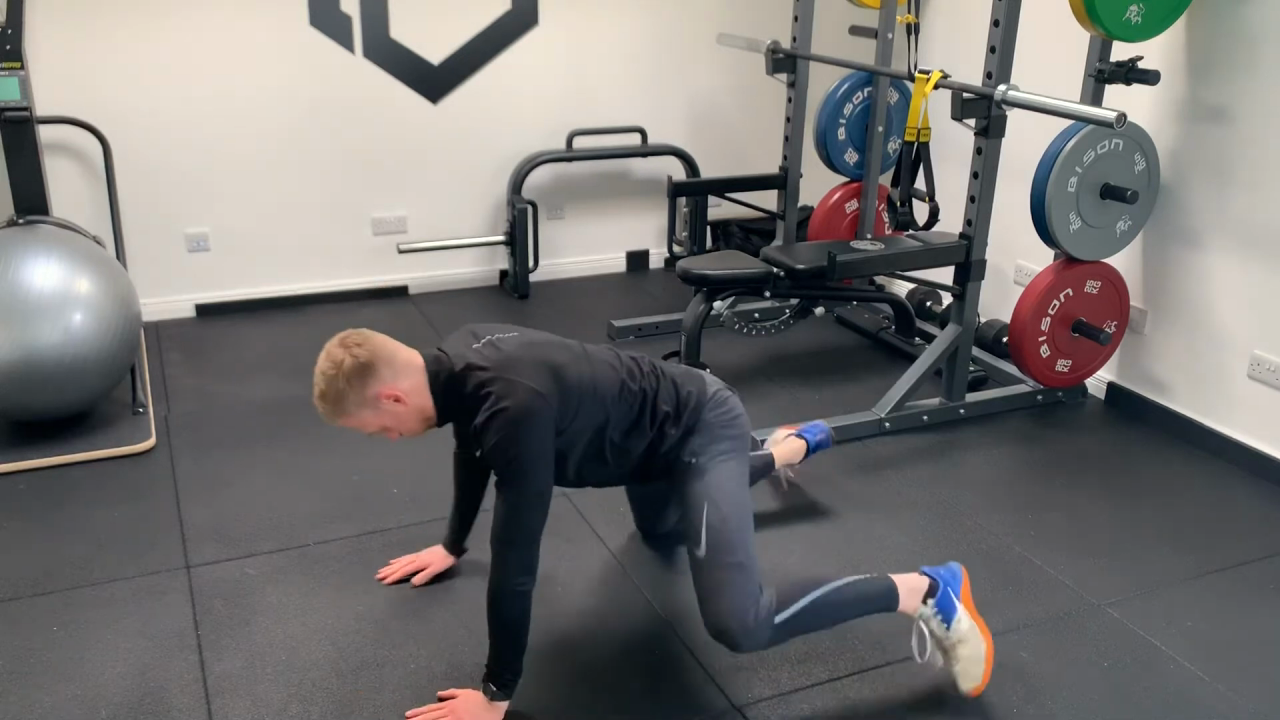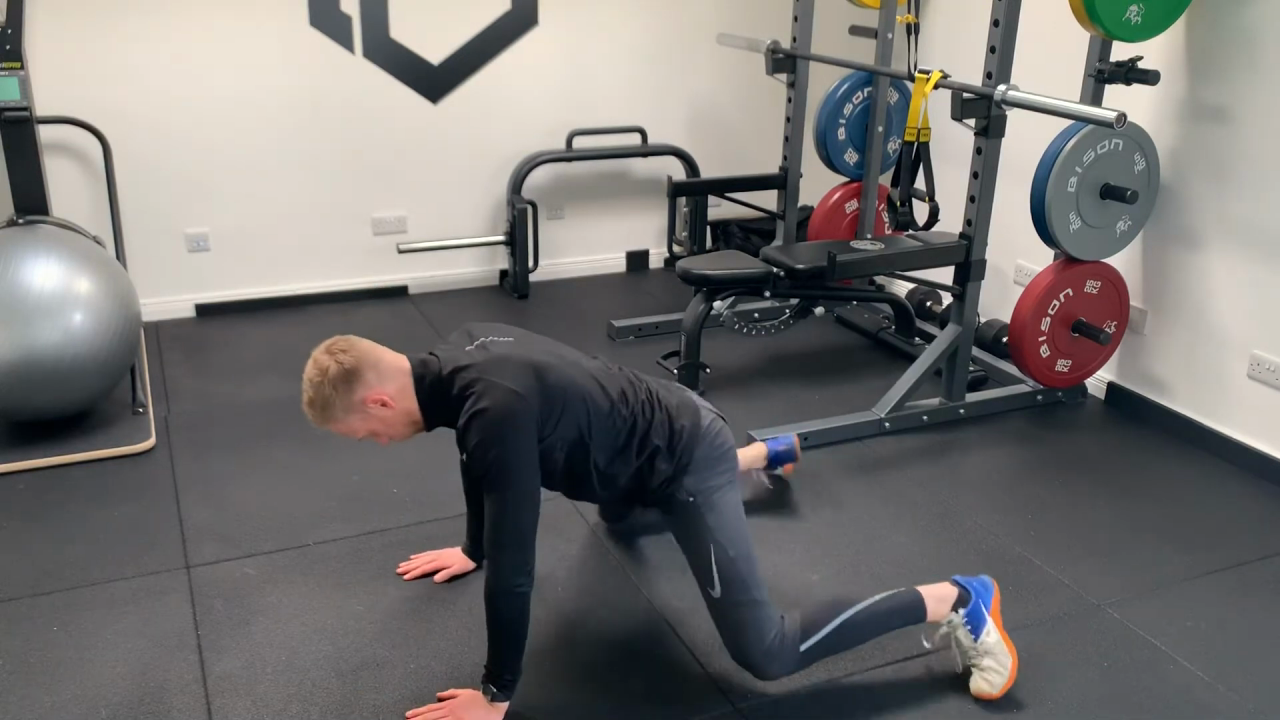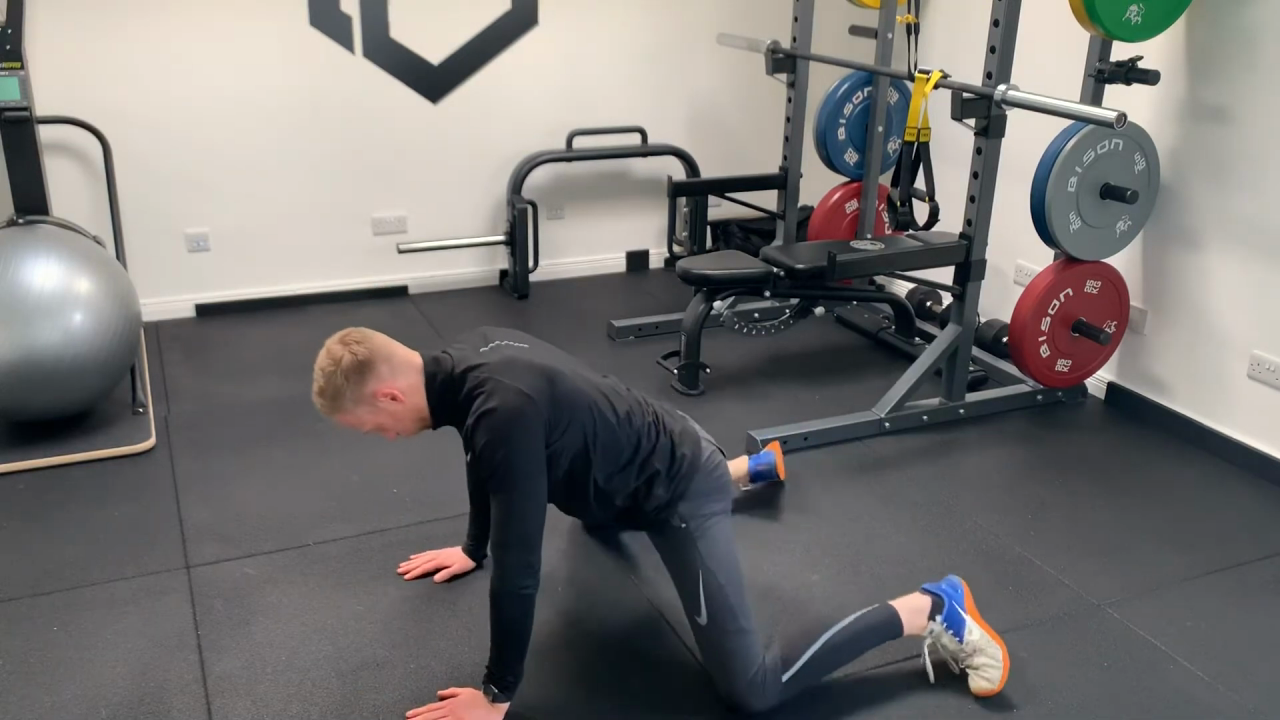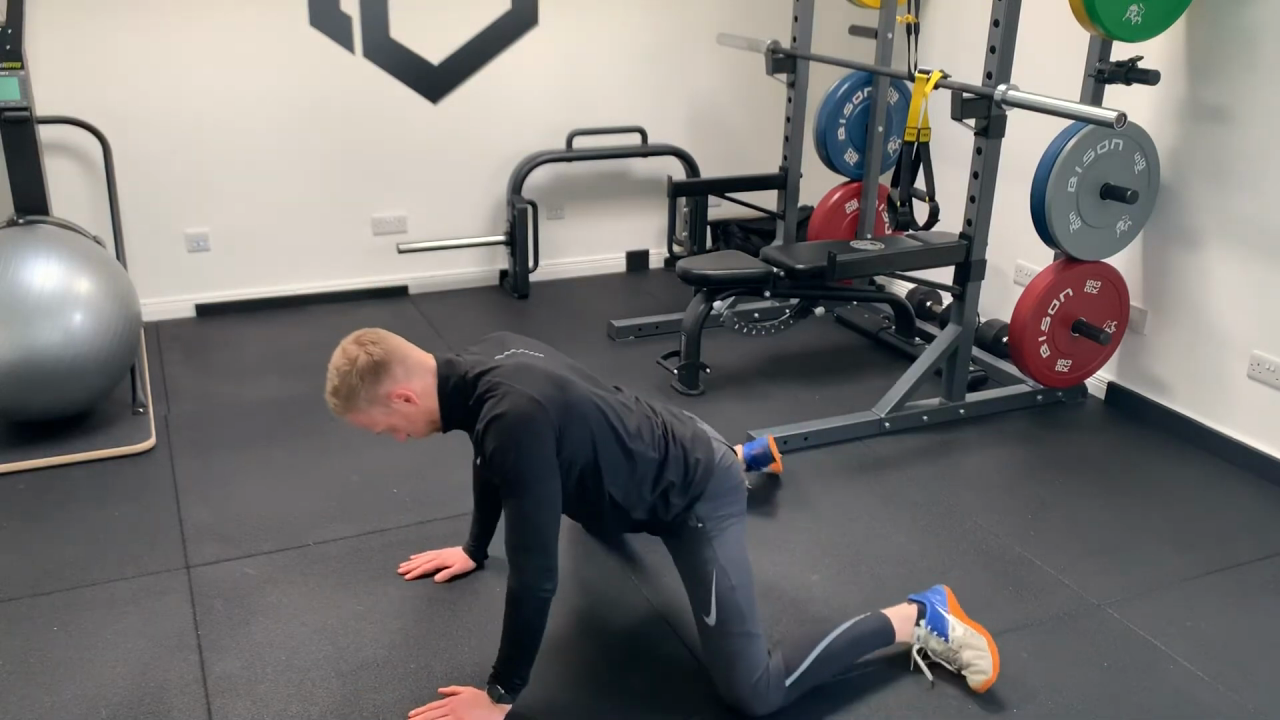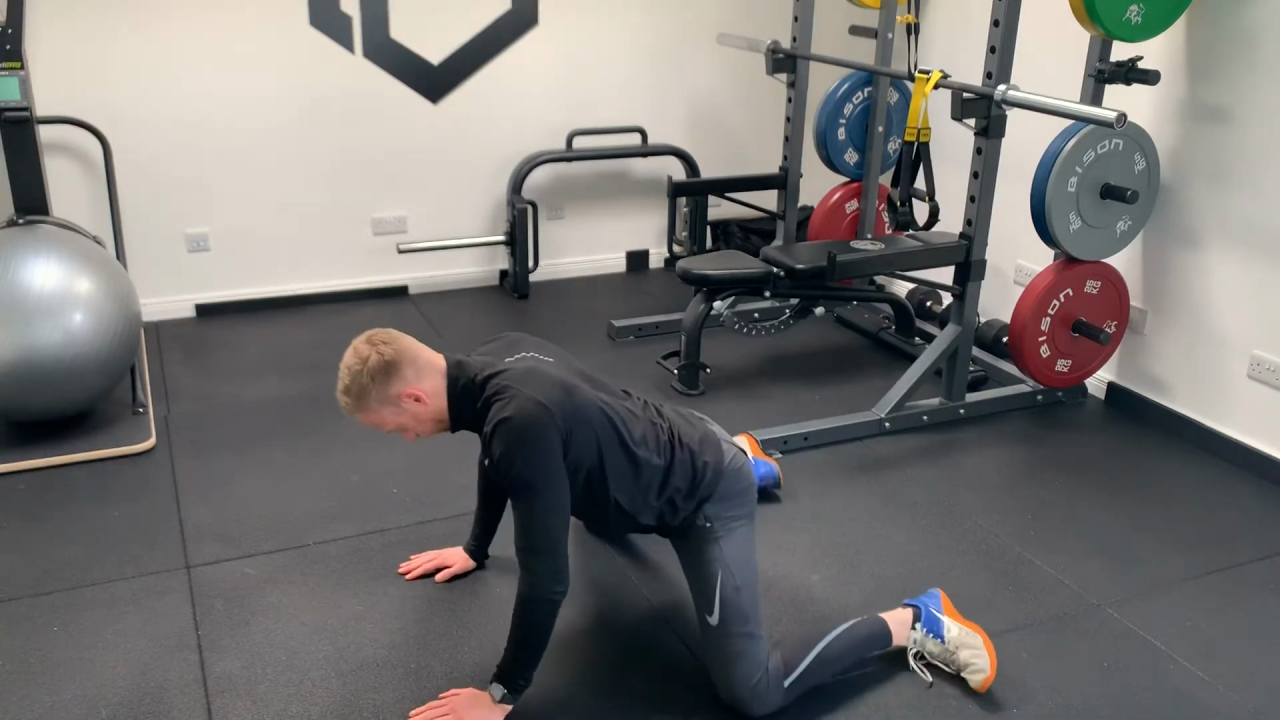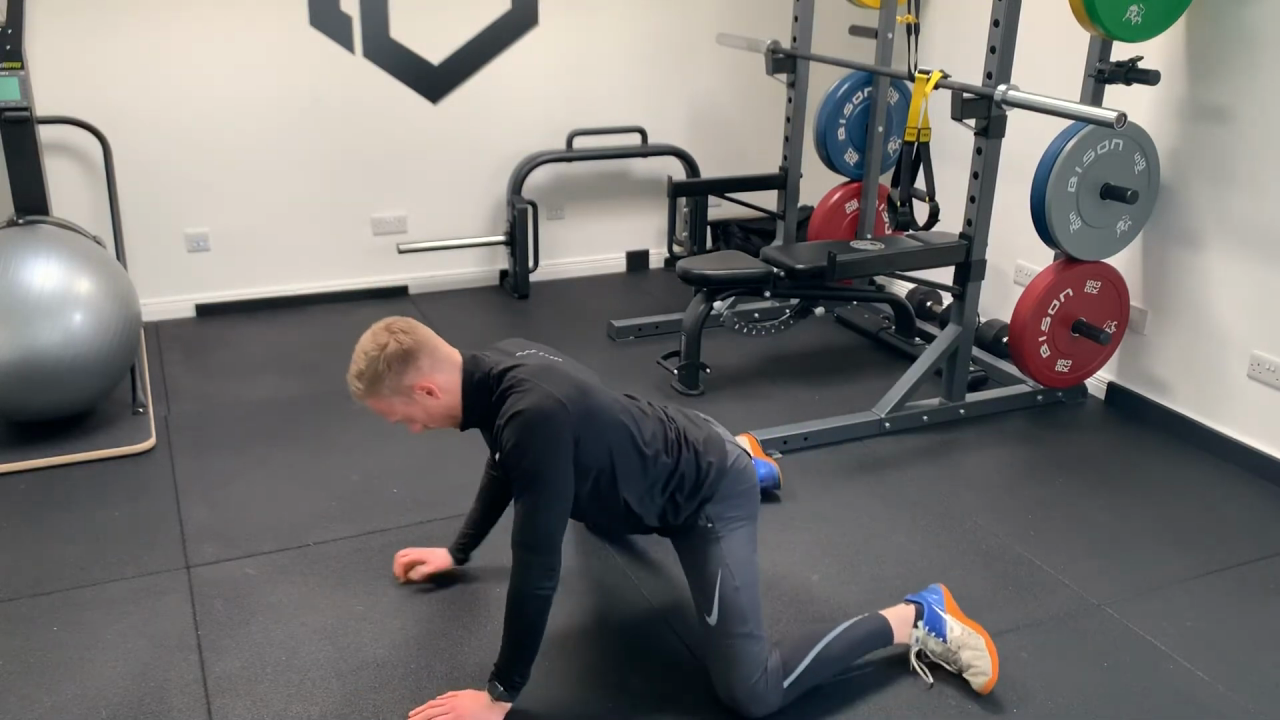
dt=0.3s
person 1, frame 1
left shoulder: (513, 405)
right shoulder: (457, 359)
left elbow: (516, 561)
right elbow: (471, 453)
right wrist: (450, 545)
left hip: (697, 424)
right hip: (658, 422)
left knee: (740, 622)
right knee: (660, 531)
left ankle: (928, 590)
right ankle: (792, 446)
person 1, frame 2
left shoulder: (495, 408)
right shoulder: (454, 360)
left elbow: (514, 564)
right elbow: (477, 462)
right wrist: (470, 549)
left hip: (685, 459)
right hip: (654, 429)
left knee: (767, 652)
right knee: (617, 514)
left ankle: (956, 601)
right ankle: (761, 455)
person 1, frame 3
left shoulder: (503, 410)
right shoulder: (467, 357)
left elbow: (519, 568)
right elbow: (483, 463)
right wrist: (471, 547)
left hip: (679, 490)
right hip: (647, 460)
right knee: (595, 514)
left ankle: (931, 609)
right ankle: (750, 468)
person 1, frame 4
left shoulder: (513, 415)
right shoulder: (479, 363)
left elbow: (535, 573)
right elbow: (490, 463)
right wrist: (473, 548)
left hip: (695, 495)
right hip: (658, 457)
right knee: (594, 517)
left ankle: (919, 618)
right ankle: (743, 457)
person 1, frame 5
left shoulder: (521, 419)
right shoulder: (490, 361)
left elbow: (546, 577)
right elbow: (494, 461)
right wrist: (473, 549)
left hip: (707, 493)
right hip: (673, 449)
right knee: (589, 511)
left ankle: (914, 622)
right ankle: (744, 459)
person 1, frame 6
left shoulder: (533, 414)
right shoulder: (499, 366)
left elbow: (537, 571)
right elbow: (504, 466)
right wrist: (457, 551)
left hip: (708, 493)
right hip: (673, 454)
right knee: (587, 509)
left ankle: (915, 619)
right ankle: (743, 458)
